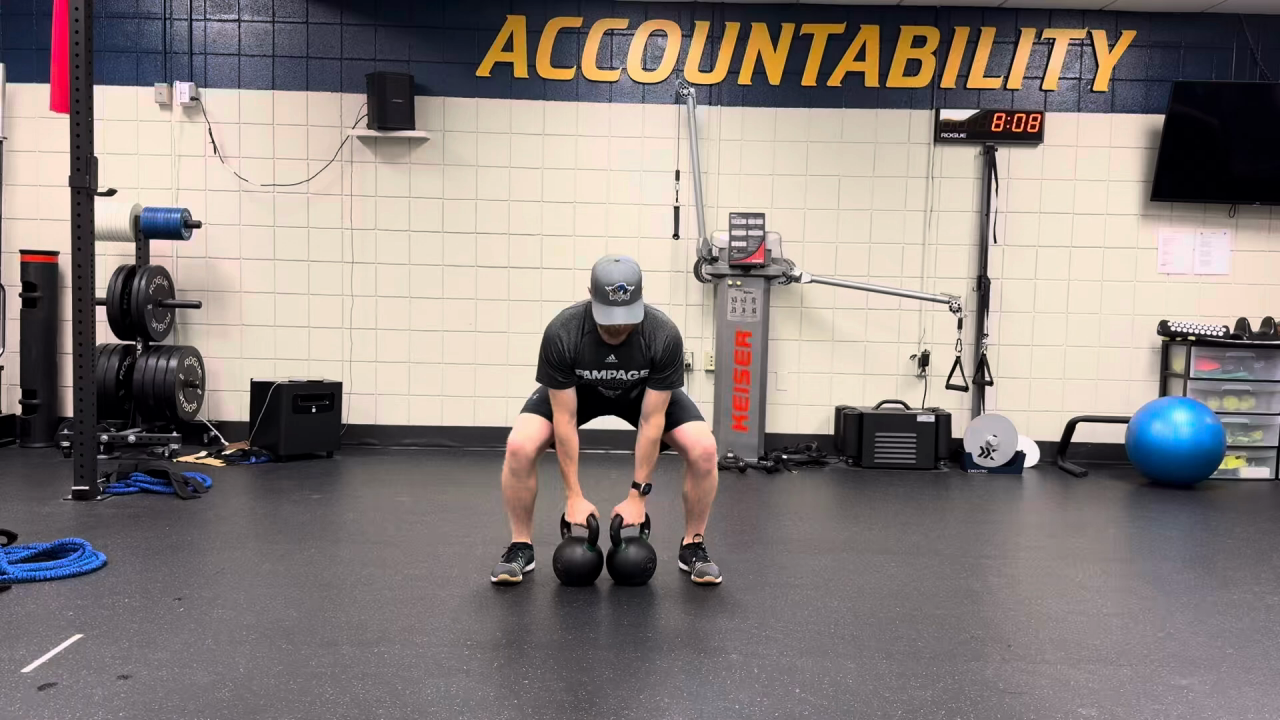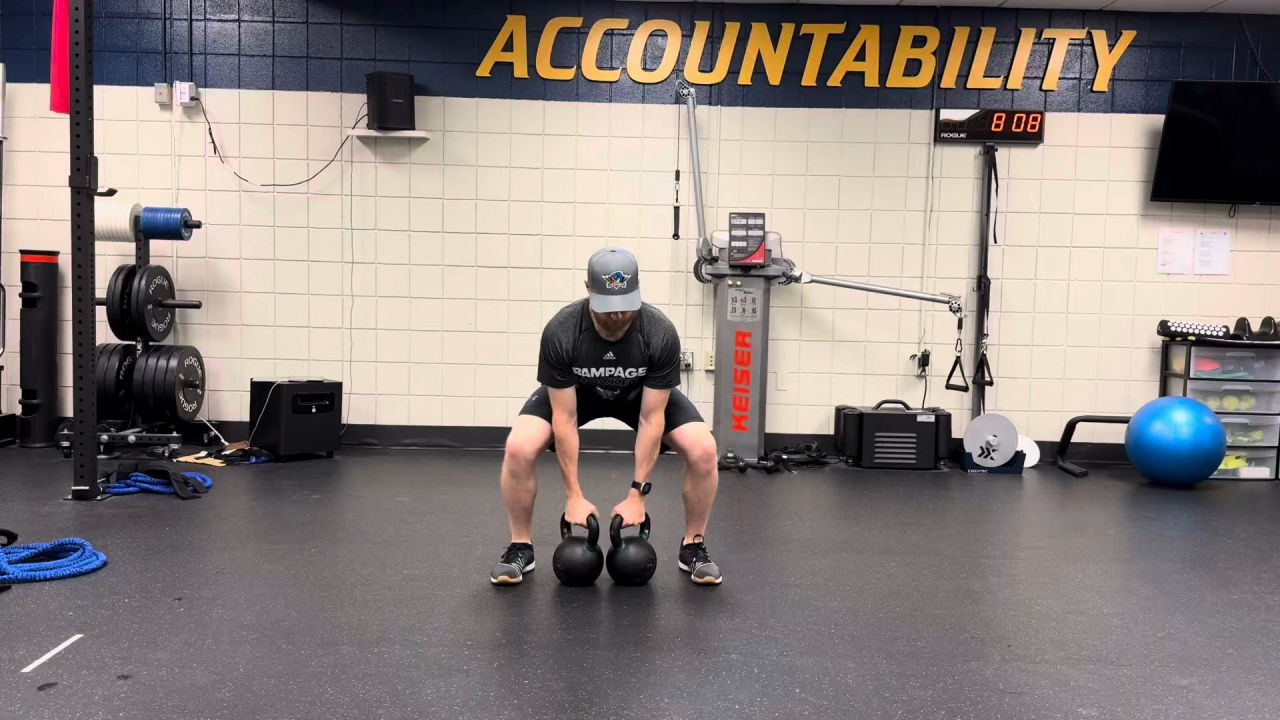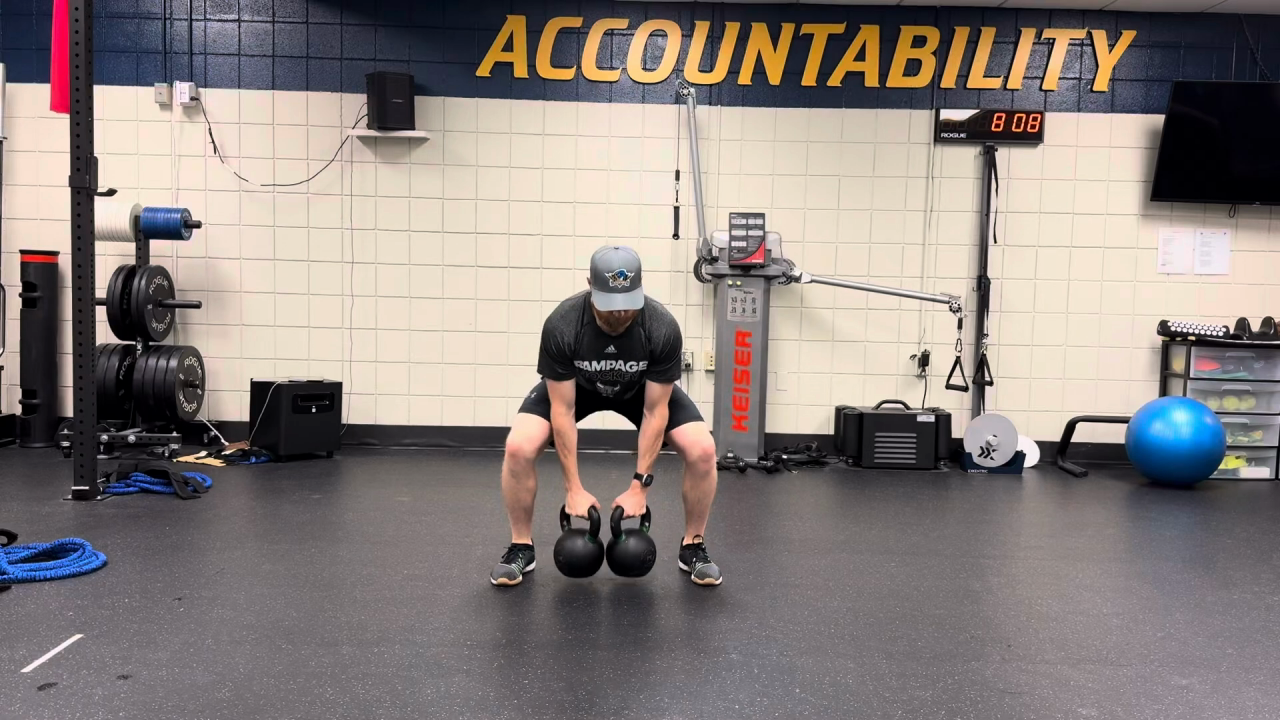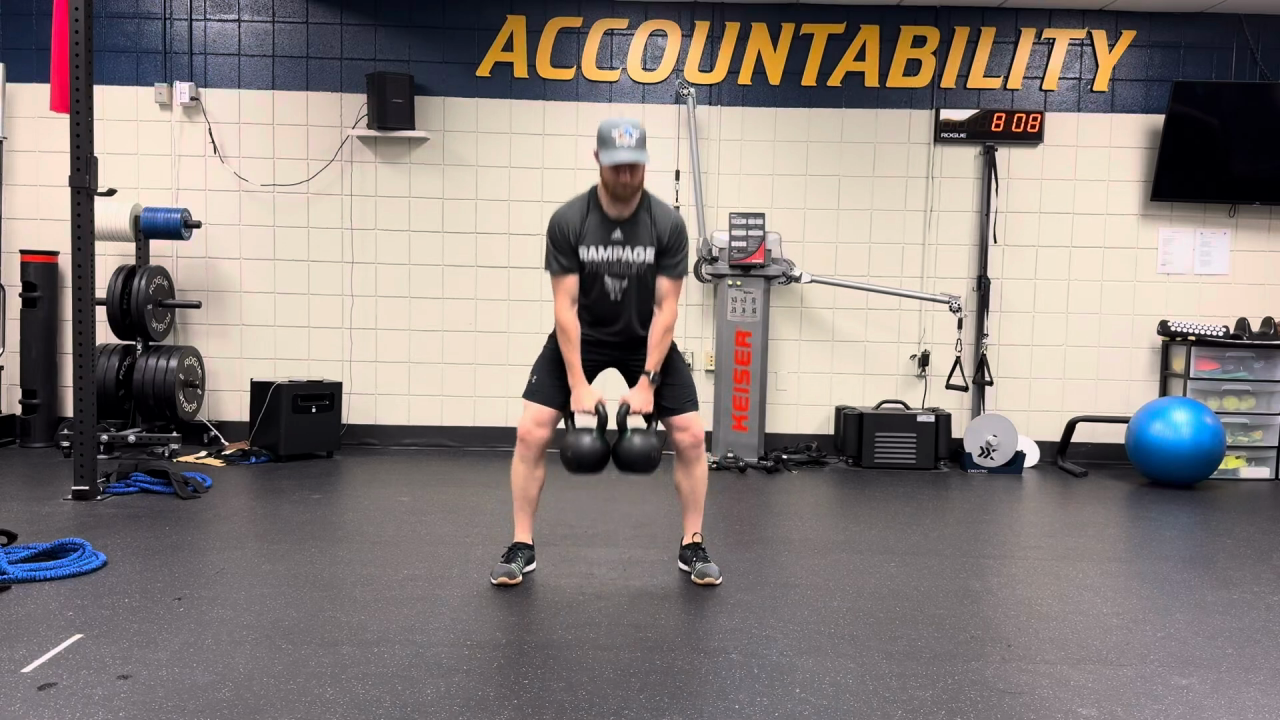
dt=0.4s
person 1, frame 1
left shoulder: (664, 336)
right shoulder: (561, 333)
left elbow: (652, 419)
right elbow: (565, 419)
left wrist: (637, 496)
right wrist: (574, 497)
left hip: (646, 393)
right hip: (574, 391)
left knee: (703, 448)
right knee: (520, 446)
left ankle: (693, 546)
right ankle: (520, 547)
person 1, frame 2
left shoulder: (661, 334)
right shoulder: (560, 332)
left elbow: (651, 418)
right elbow: (564, 419)
left wrist: (637, 495)
right wrist: (574, 497)
left hip: (643, 393)
right hip: (574, 393)
left knee: (703, 449)
right knee: (519, 448)
left ankle: (693, 546)
right ankle: (520, 547)
person 1, frame 3
left shoulder: (663, 328)
right shoulder: (562, 325)
left elbow: (655, 411)
right elbow: (563, 411)
left wrist: (639, 487)
right wrist: (574, 490)
left hip: (642, 390)
right hip: (575, 387)
left knee: (702, 449)
right knee: (519, 447)
left ankle: (693, 547)
right ankle: (521, 548)
person 1, frame 4
left shoulder: (668, 223)
right shoulder: (568, 220)
left elbow: (666, 309)
right elbow: (565, 307)
left wrist: (647, 383)
right wrist: (577, 386)
left hip: (644, 339)
right hip: (582, 337)
left knee: (690, 436)
right knee: (532, 432)
left ankle: (693, 544)
right ankle: (521, 546)
